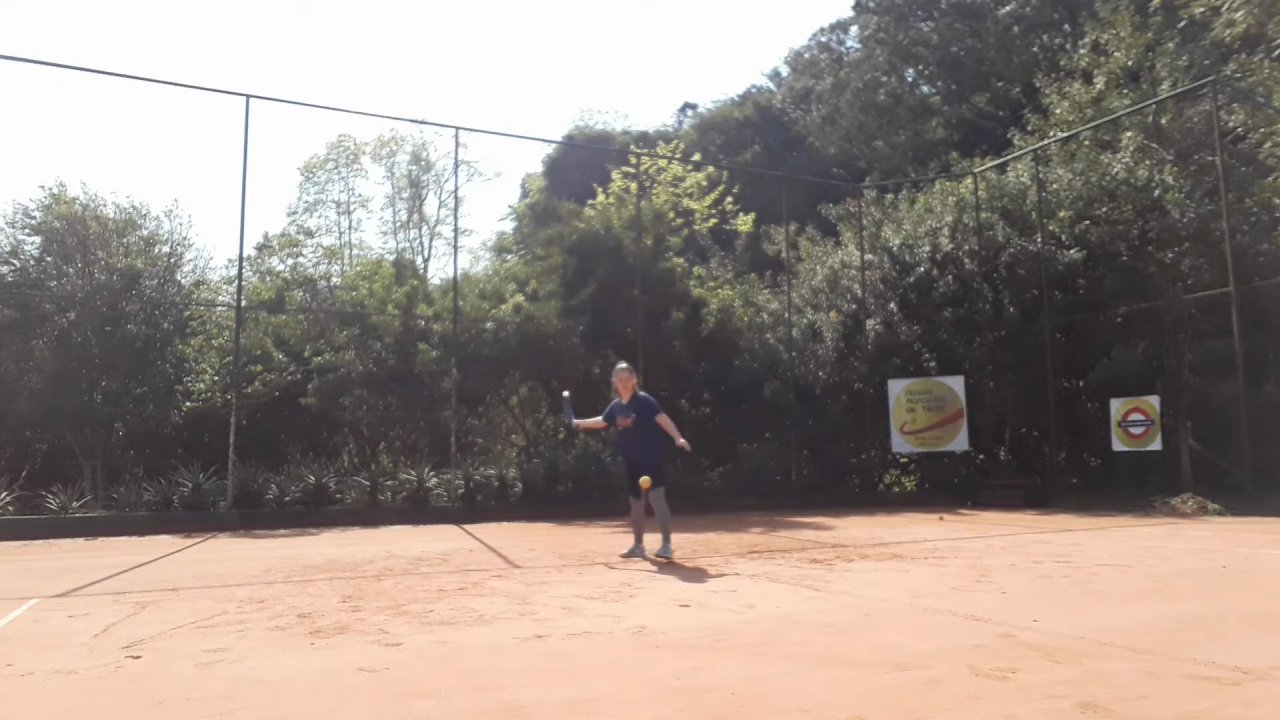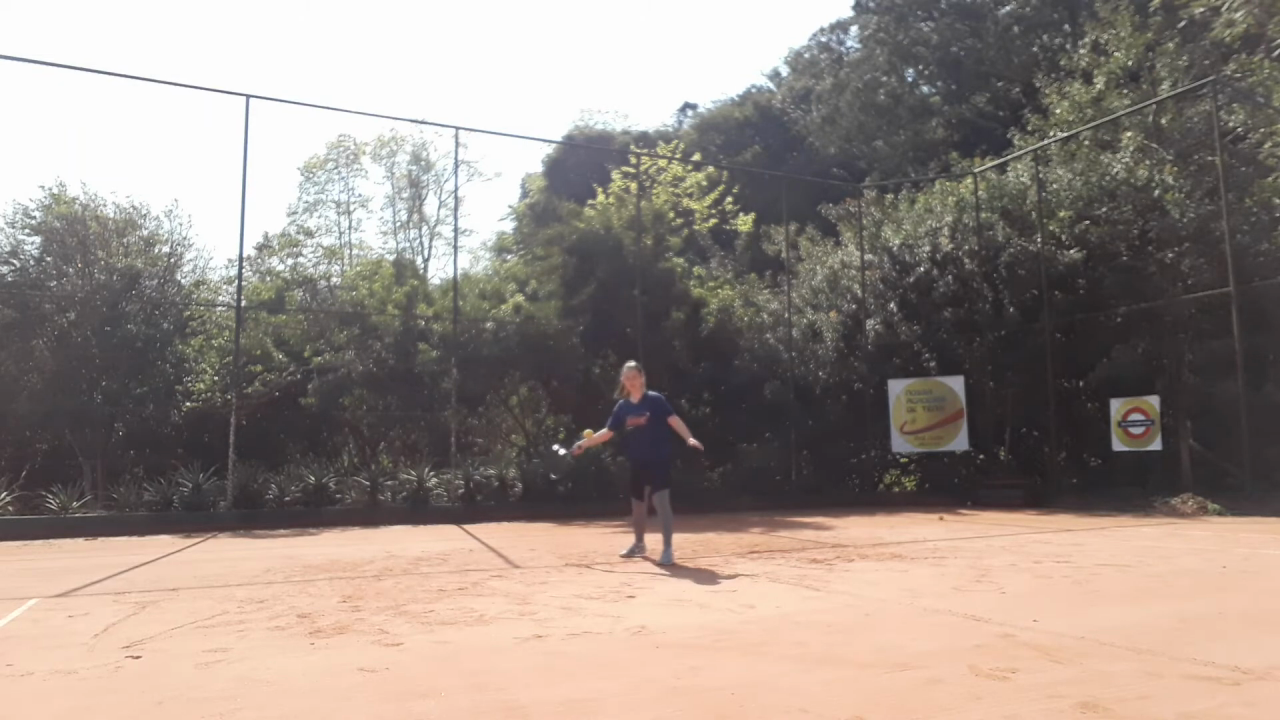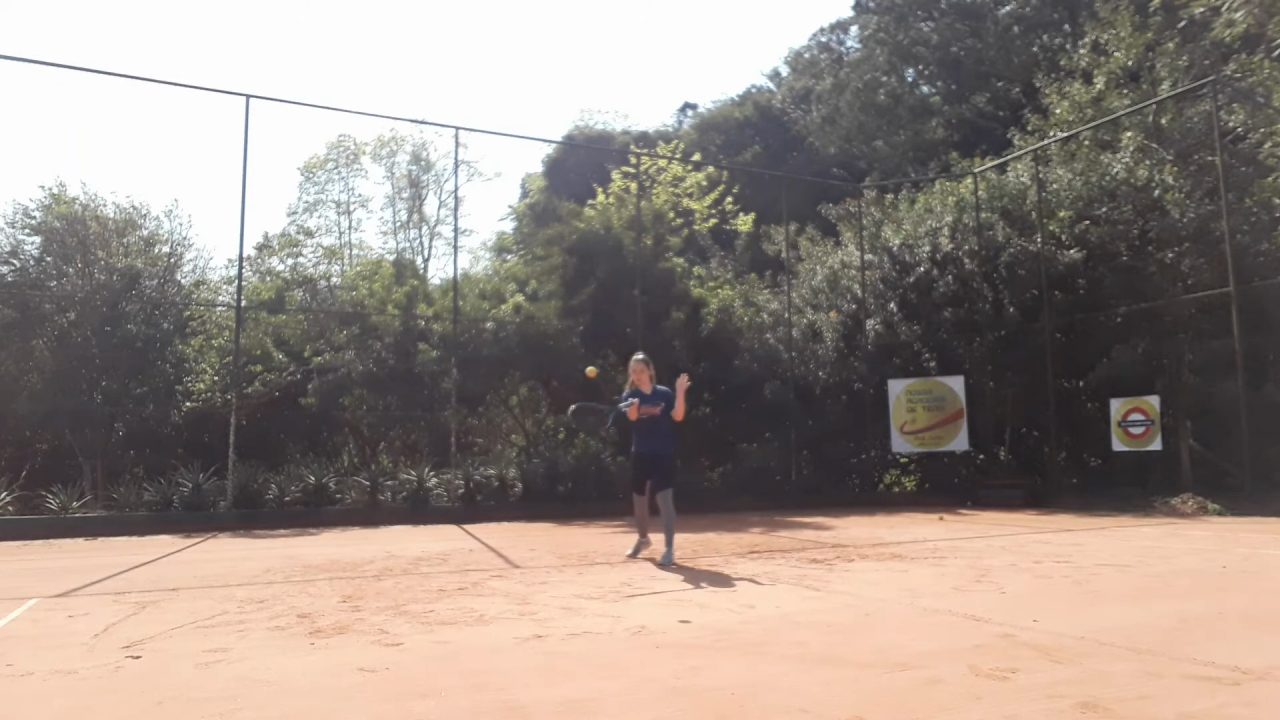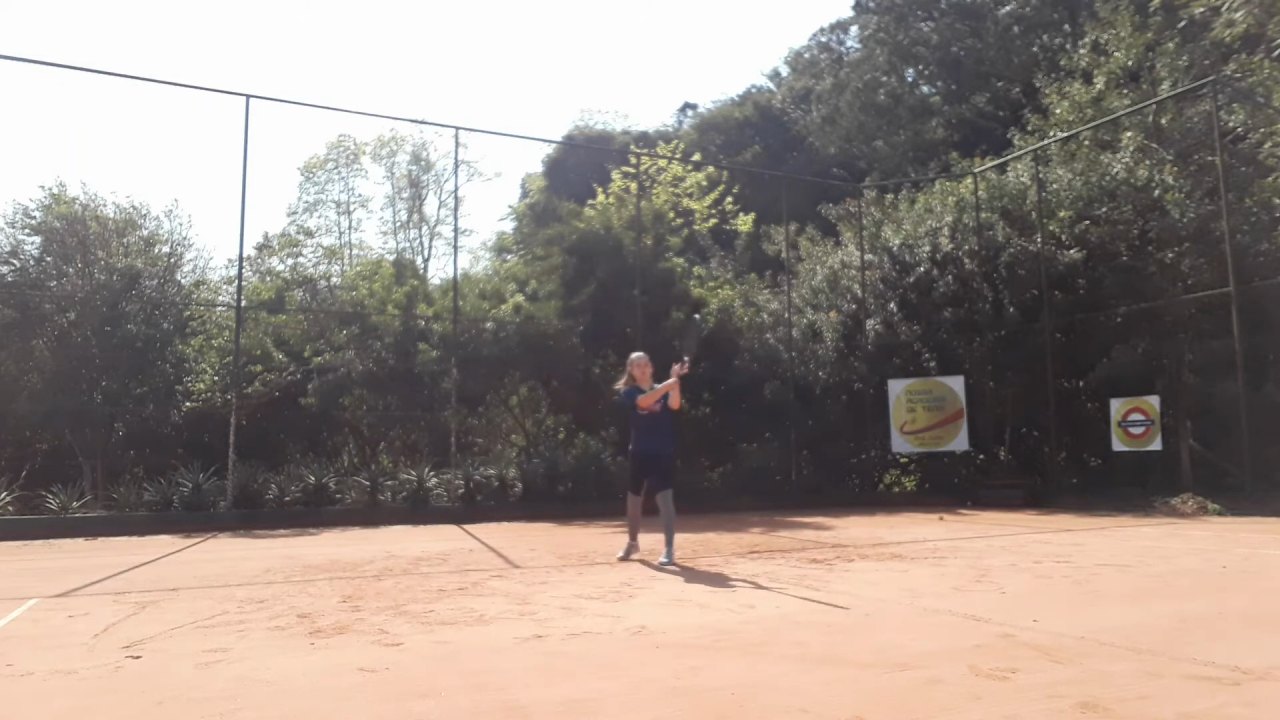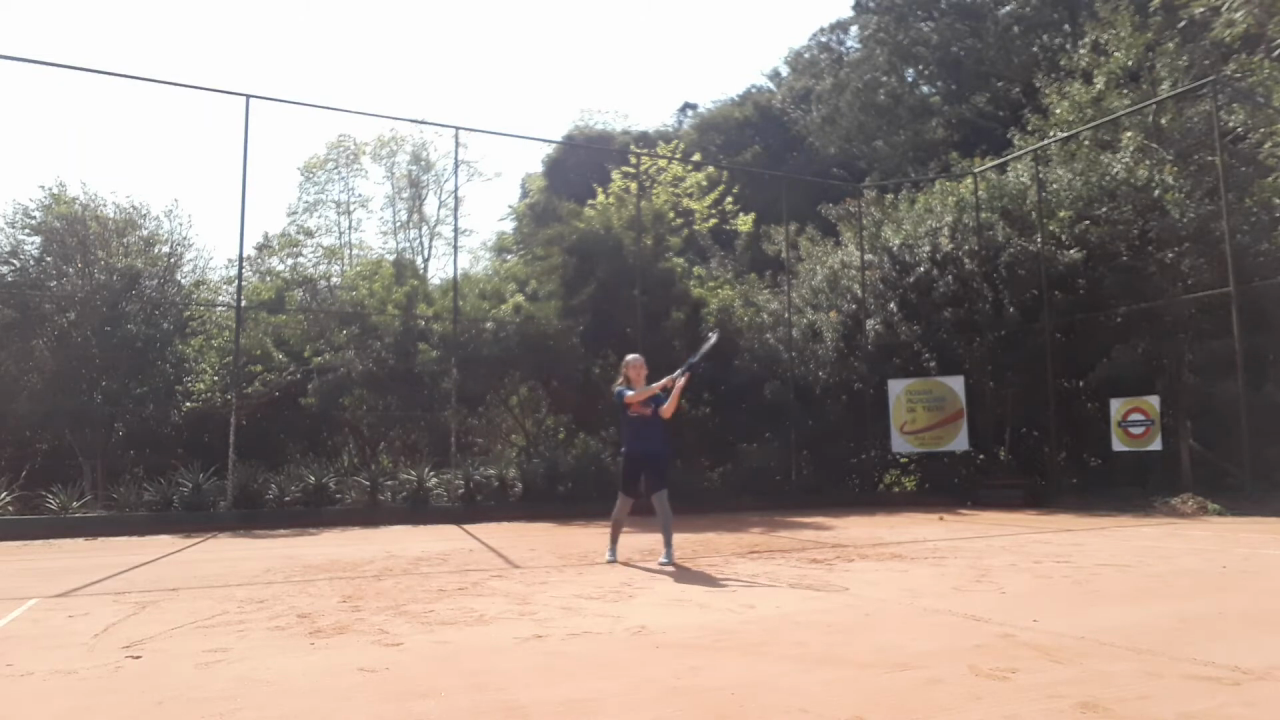
dt=0.2s
person 1, frame 1
left shoulder: (644, 400)
right shoulder: (615, 406)
left elbow: (663, 419)
right elbow: (602, 421)
left wrist: (678, 438)
right wrist: (580, 424)
left hip: (651, 458)
right hip: (631, 461)
left knee: (657, 498)
right knee: (635, 503)
left ankle: (666, 545)
right ankle: (638, 545)
person 1, frame 2
left shoulder: (655, 400)
right shoulder: (621, 406)
left elbow: (674, 421)
right elbow: (608, 433)
left wrist: (689, 438)
right wrist: (585, 442)
left hip: (659, 459)
right hip: (638, 461)
left knee: (661, 501)
right knee: (638, 504)
left ankle: (667, 550)
right ankle: (639, 544)
person 1, frame 3
left shoulder: (663, 392)
right shoulder: (630, 395)
left elbow: (678, 416)
right elbow: (632, 416)
left wrist: (680, 393)
right wrist: (631, 407)
left hip: (663, 454)
right hip: (641, 454)
left knee: (665, 500)
right knee: (639, 500)
left ankle: (669, 549)
right ankle: (643, 539)
person 1, frame 4
left shoulder: (664, 391)
right shoulder: (629, 391)
left elbow: (675, 404)
right elbow: (645, 399)
left wrist: (676, 380)
right wrist: (670, 383)
left hip: (662, 453)
right hip: (639, 453)
left knee: (665, 500)
right knee: (633, 501)
left ankle: (669, 550)
right ankle: (632, 542)
person 1, frame 5
left shoulder: (656, 395)
right shoulder: (621, 392)
left elbow: (666, 413)
right elbow: (634, 396)
left wrist: (678, 388)
right wrist: (660, 384)
left hip: (656, 454)
right hip: (632, 455)
left knee: (661, 501)
right knee: (623, 503)
left ankle: (669, 550)
right ankle: (612, 547)
